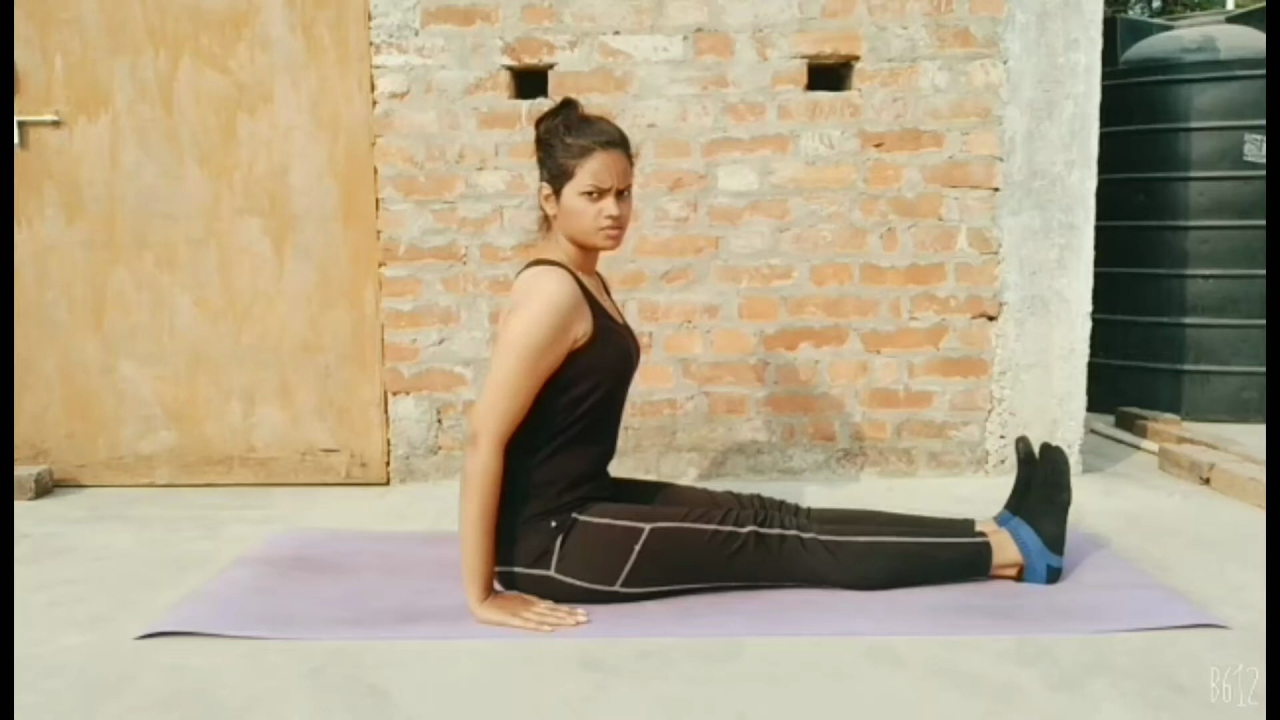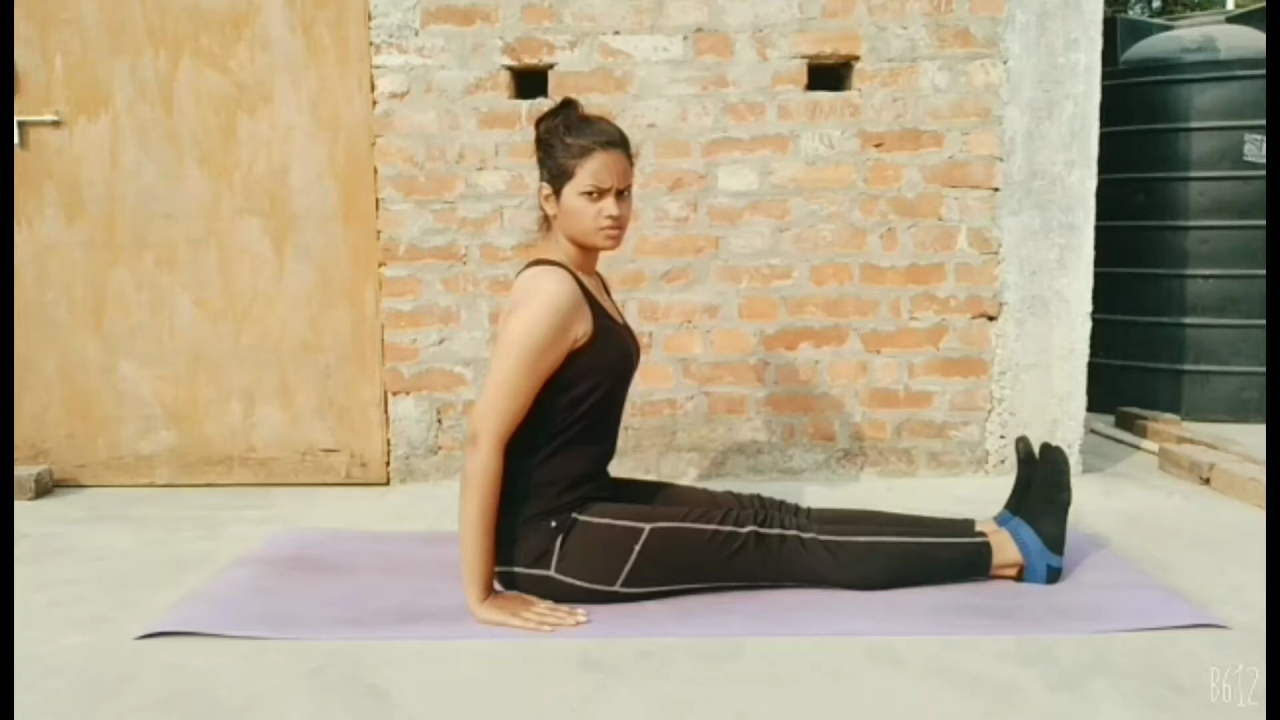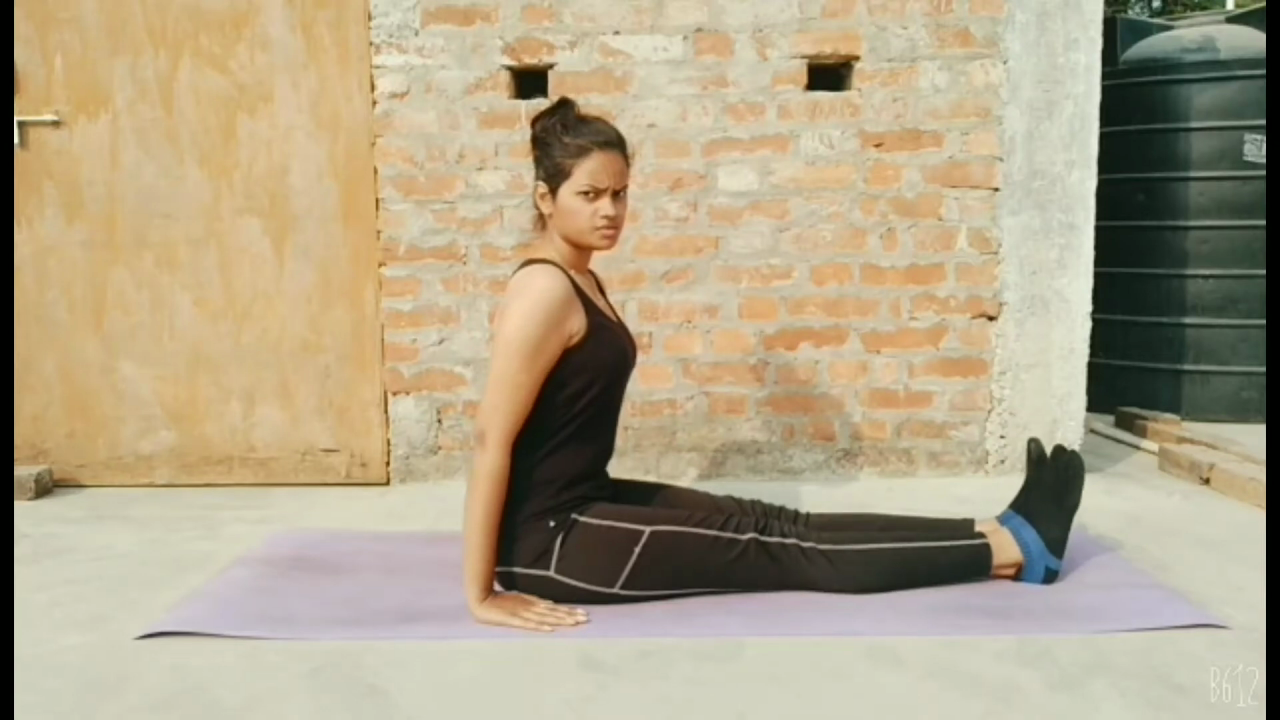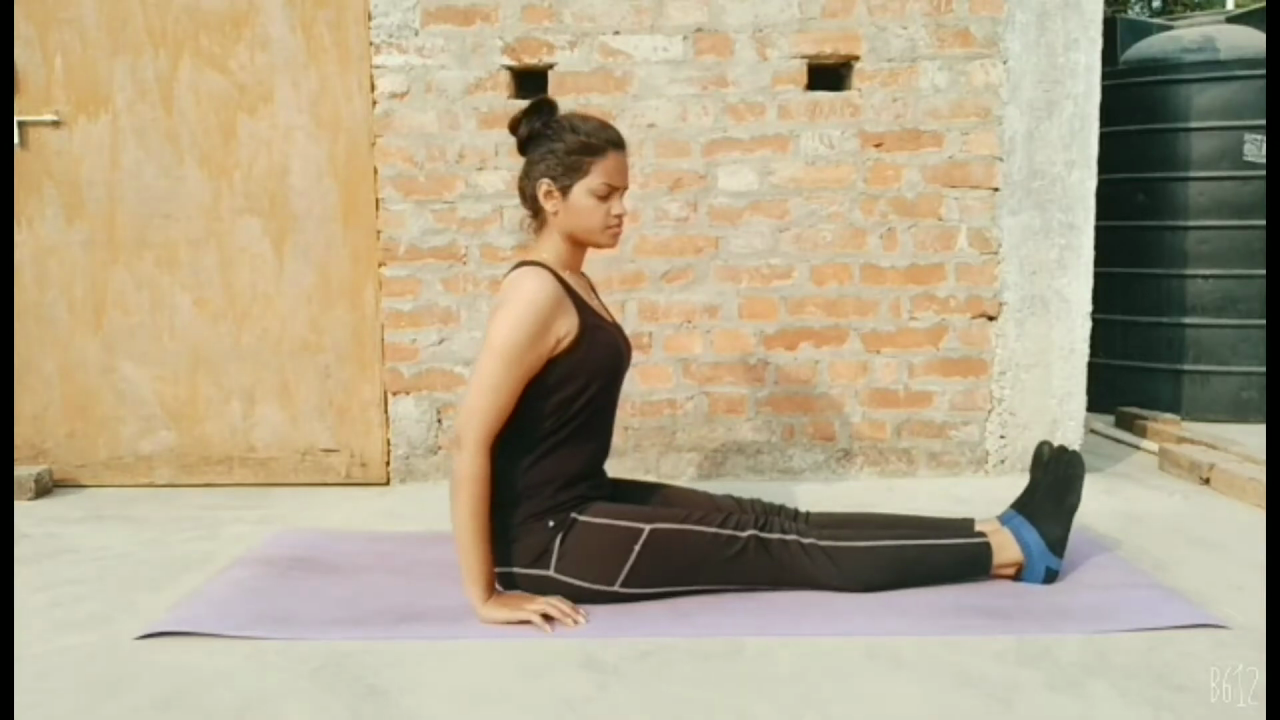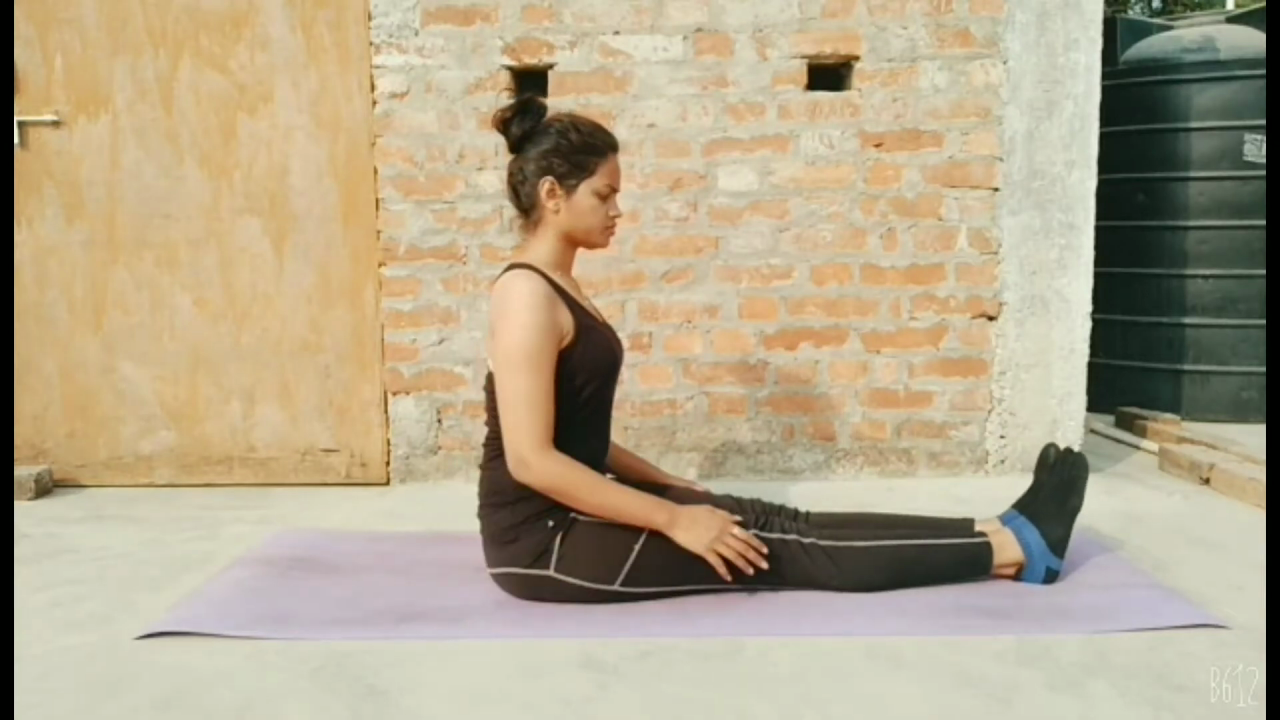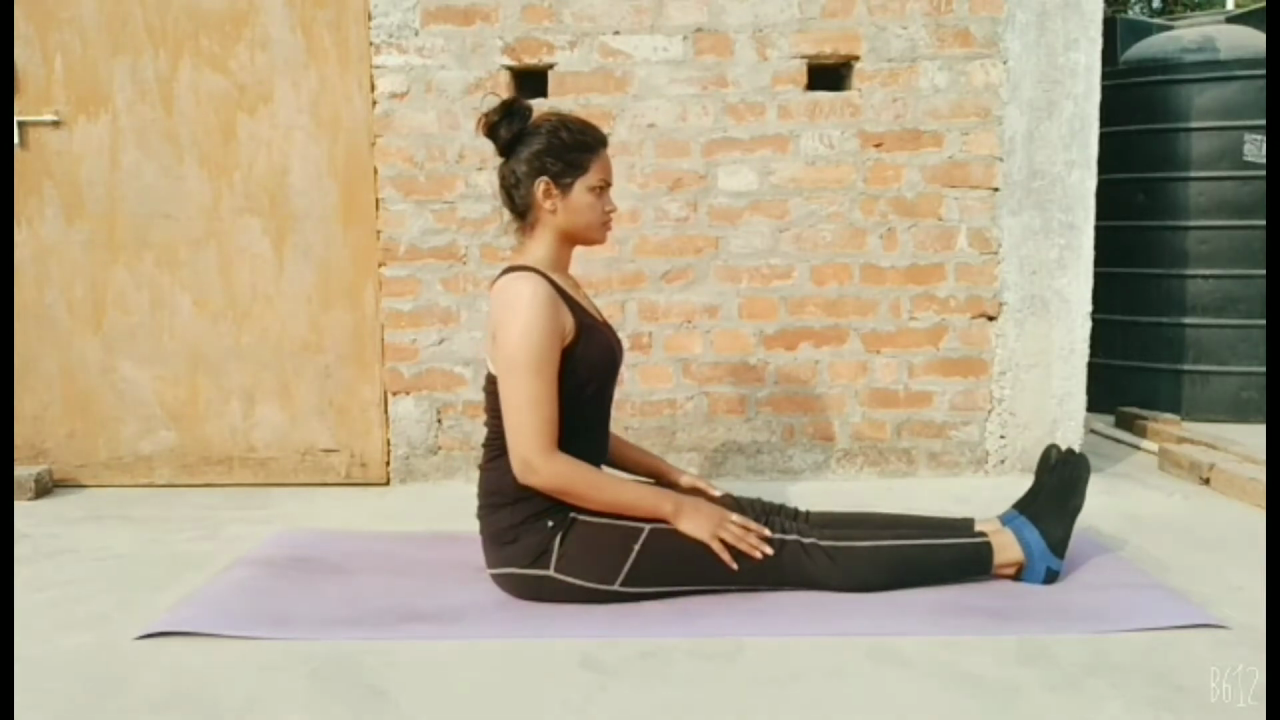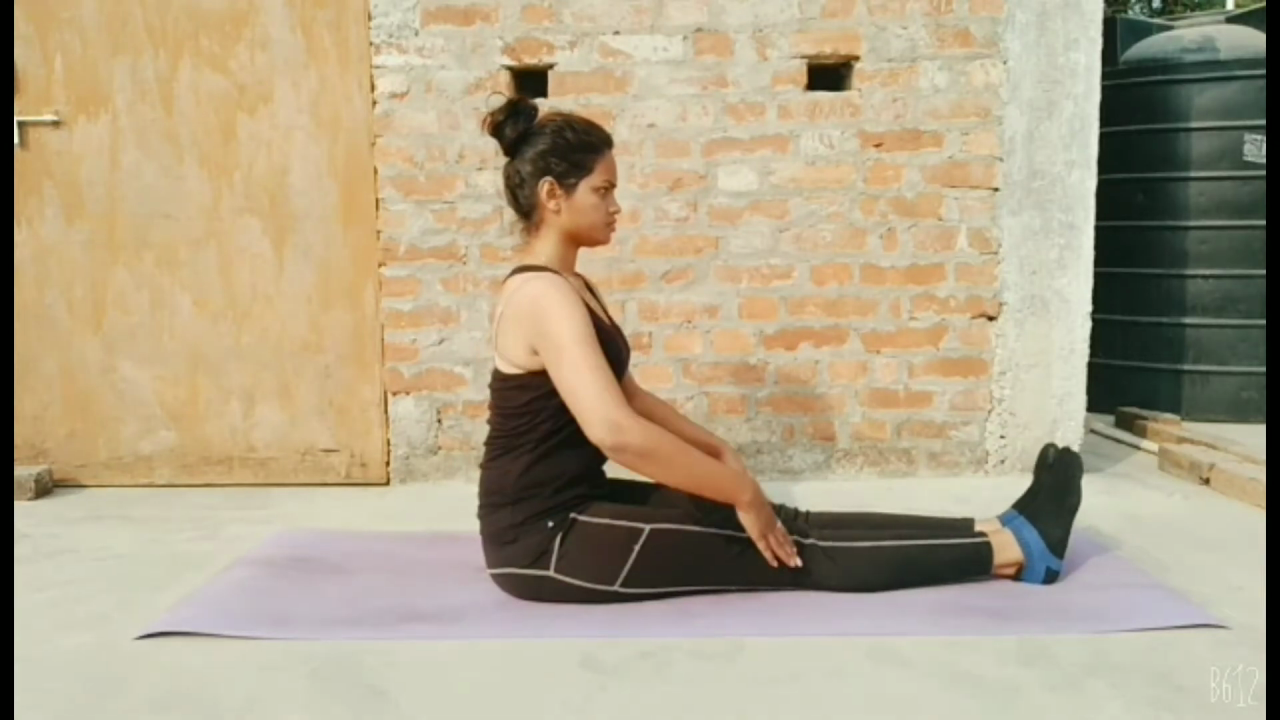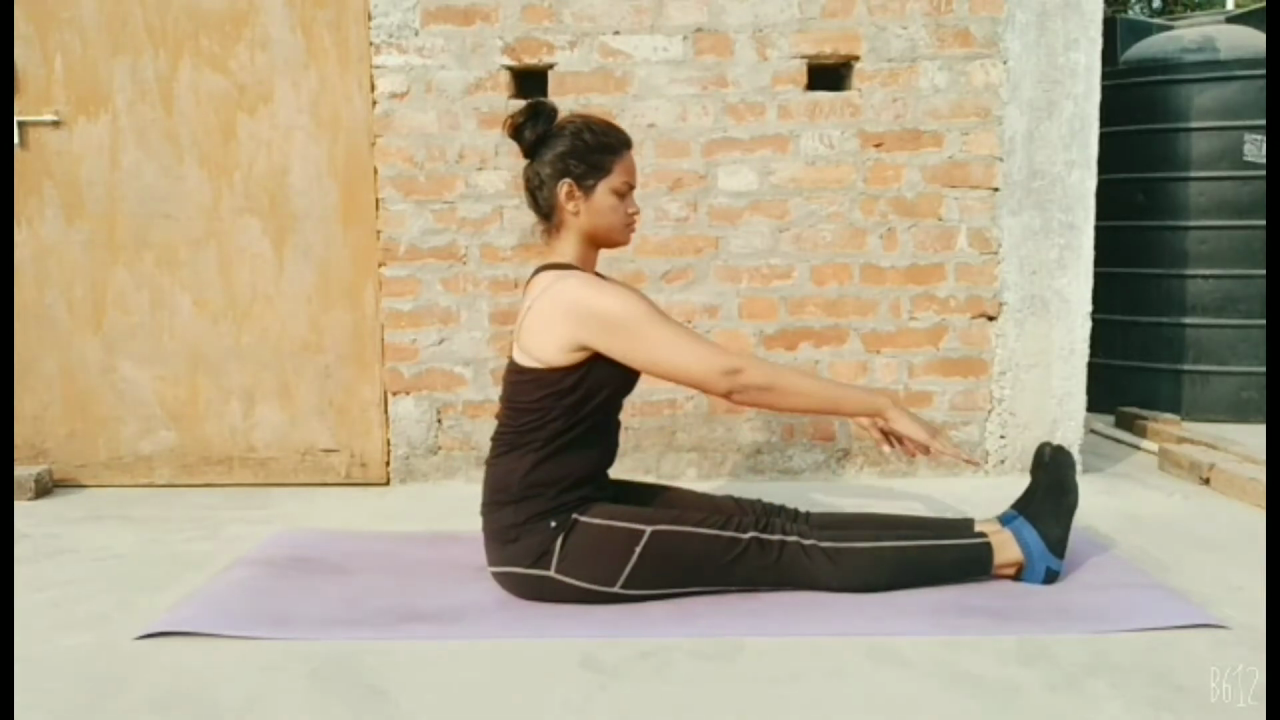
dt=0.5s
person 1, frame 1
left shoulder: (584, 281)
right shoulder: (551, 293)
right elbow: (484, 438)
right wrist: (481, 594)
left hip: (582, 506)
right hip: (552, 540)
left knee: (768, 519)
right knee: (770, 539)
left ankle: (1003, 537)
right ankle: (1015, 549)
person 1, frame 2
left shoulder: (583, 281)
right shoulder: (552, 293)
right elbow: (484, 438)
right wrist: (482, 593)
left hip: (583, 505)
right hip: (551, 538)
left knee: (774, 521)
right knee: (769, 538)
left ankle: (1001, 536)
right ankle: (1014, 550)
person 1, frame 3
left shoulder: (579, 282)
right shoulder: (544, 291)
right elbow: (490, 439)
right wrist: (483, 593)
left hip: (579, 506)
right hip: (548, 540)
left knee: (773, 524)
right knee: (771, 546)
left ankle: (1001, 535)
right ankle: (1014, 549)
person 1, frame 4
left shoulder: (570, 284)
right shoulder: (536, 294)
right elbow: (469, 441)
right wrist: (486, 592)
left hip: (581, 504)
right hip: (548, 538)
left knee: (769, 523)
right knee: (770, 543)
left ankle: (1000, 536)
right ankle: (1012, 550)
person 1, frame 5
left shoulder: (555, 286)
right shoulder: (527, 296)
right elbow: (532, 460)
left wrist: (666, 487)
right wrist: (672, 520)
left hip: (570, 519)
right hip: (542, 540)
left knee: (770, 522)
right knee: (779, 544)
left ankle: (1001, 535)
right ankle: (1012, 549)
person 1, frame 6
left shoulder: (556, 287)
right shoulder: (528, 298)
right elbow: (536, 462)
left wrist: (669, 476)
right wrist: (675, 510)
left hip: (568, 517)
right hip: (541, 539)
left knee: (775, 523)
right knee: (774, 542)
left ankle: (1000, 535)
right ankle: (1013, 549)
person 1, frame 7
left shoulder: (569, 288)
right shoulder: (543, 298)
left elbow: (628, 400)
right elbow: (617, 433)
left wrist: (715, 451)
right wrist: (742, 491)
left hip: (573, 510)
right hip: (542, 540)
left knee: (773, 525)
right knee: (763, 542)
left ankle: (996, 536)
right ankle: (1011, 549)
person 1, frame 8
left shoulder: (577, 288)
right shoulder: (579, 298)
left elbow: (715, 366)
right elbow: (731, 375)
left wrist: (860, 404)
right wrist: (879, 404)
left hip: (574, 509)
right hip: (543, 541)
left knee: (769, 523)
right knee: (769, 544)
left ankle: (995, 536)
right ankle: (1012, 549)
